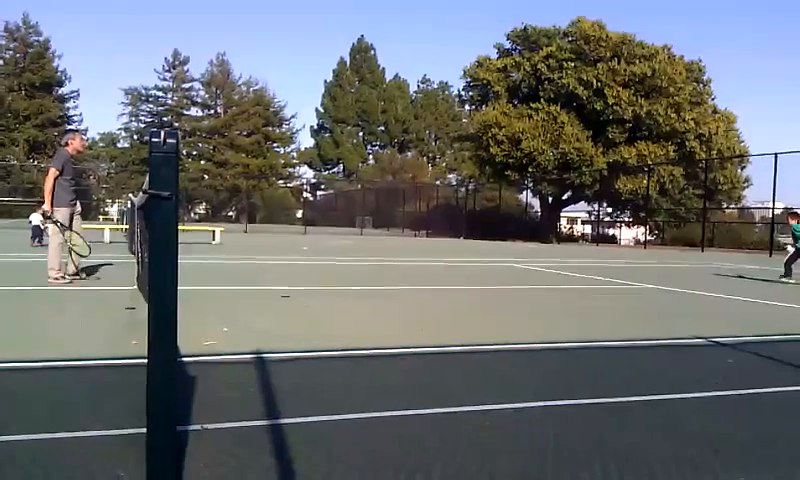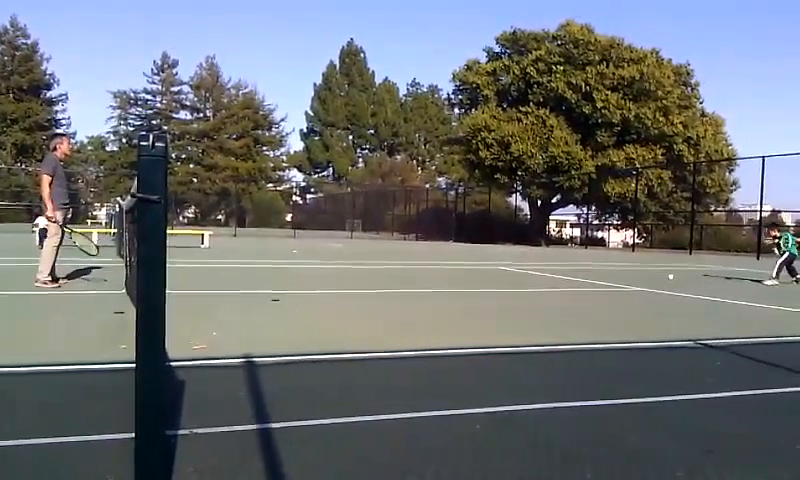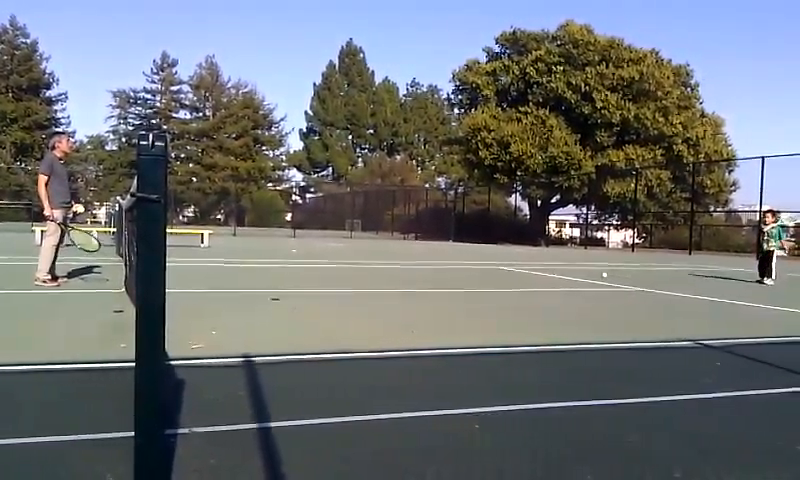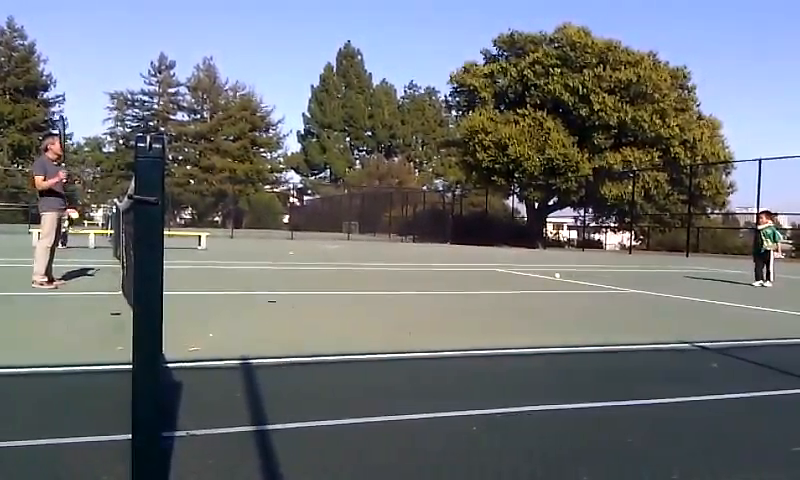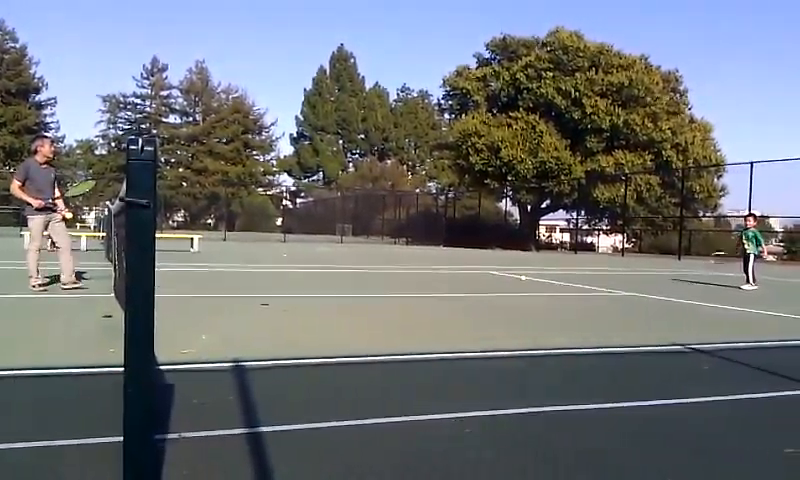
dt=1s
person 1, frame 1
left shoulder: (69, 157)
right shoulder: (62, 155)
right elbow: (50, 178)
right wrist: (47, 202)
left hip: (72, 204)
right hip: (61, 205)
right knee: (58, 238)
left ankle: (72, 270)
right ankle: (54, 274)
person 1, frame 2
left shoulder: (58, 162)
right shoulder: (51, 160)
right elbow: (44, 185)
right wrist: (49, 208)
left hip: (62, 209)
right hip: (55, 209)
left knee: (56, 243)
right knee: (52, 242)
left ankle: (51, 275)
right ankle: (42, 278)
person 1, frame 3
left shoulder: (61, 162)
right shoulder: (49, 159)
right elbow: (41, 184)
left wrist: (72, 204)
right wrist: (47, 207)
left hip: (63, 208)
right hip: (55, 208)
left knee: (57, 241)
right knee: (51, 240)
left ankle: (50, 273)
right ankle: (41, 276)
person 1, frame 4
left shoulder: (58, 164)
right shoulder: (40, 162)
right elbow: (40, 185)
left wrist: (66, 206)
right wrist: (56, 178)
left hip: (59, 209)
right hip: (49, 209)
left knee: (53, 244)
right knee: (45, 243)
left ankle: (48, 276)
right ankle: (38, 278)
person 1, frame 5
left shoulder: (51, 168)
right shoulder: (26, 165)
right elbow: (14, 188)
left wrist: (62, 208)
right wrist: (31, 200)
left hip: (53, 213)
right hip: (36, 213)
left knee: (65, 243)
right knee: (35, 247)
left ankle: (68, 279)
right ankle: (35, 280)
